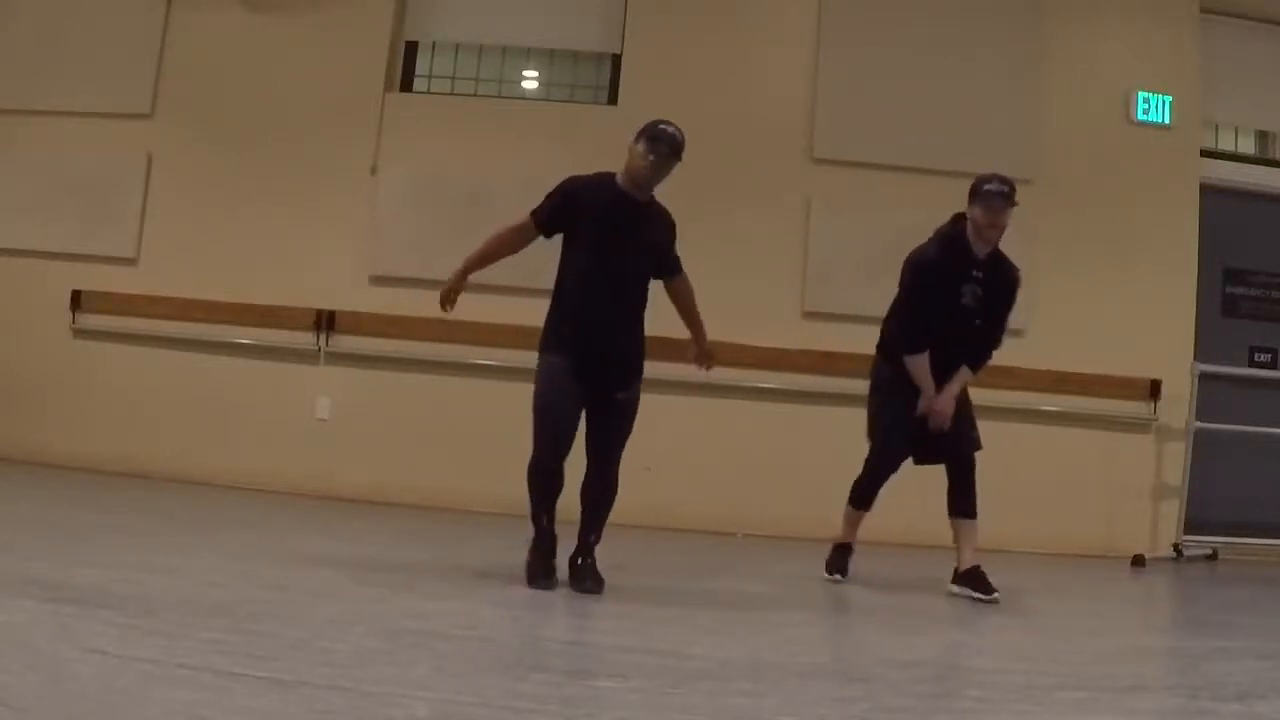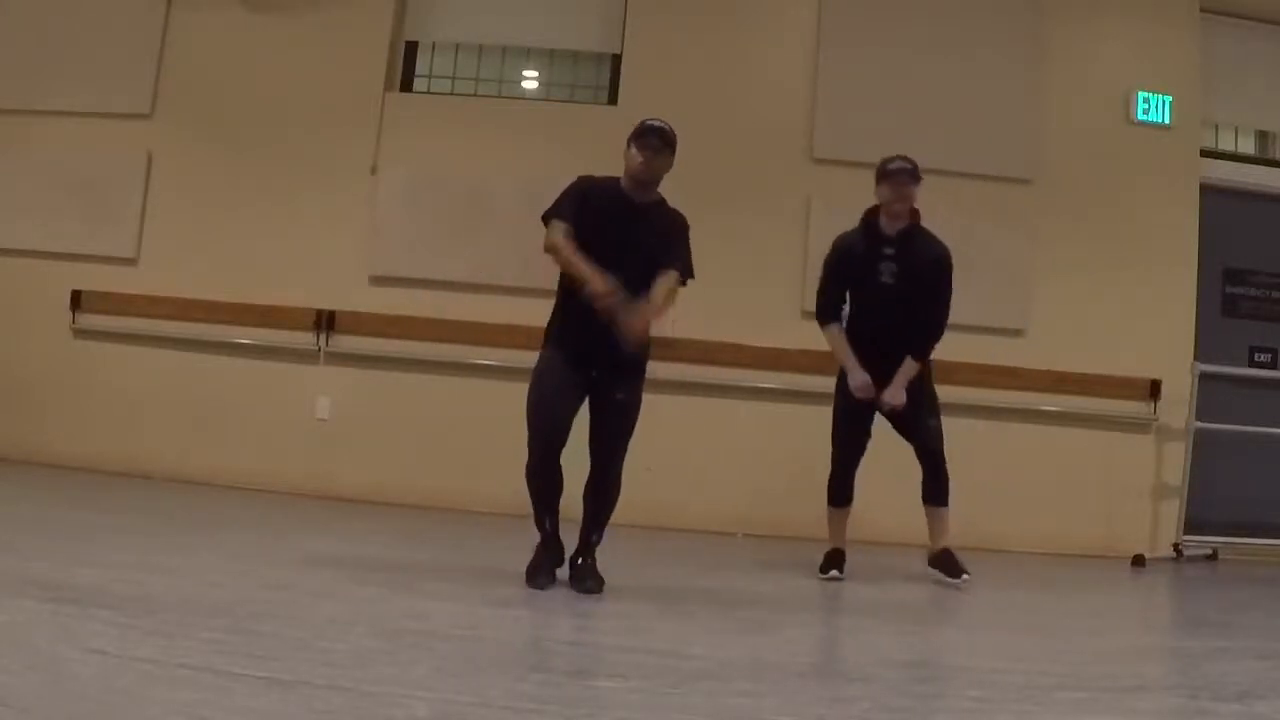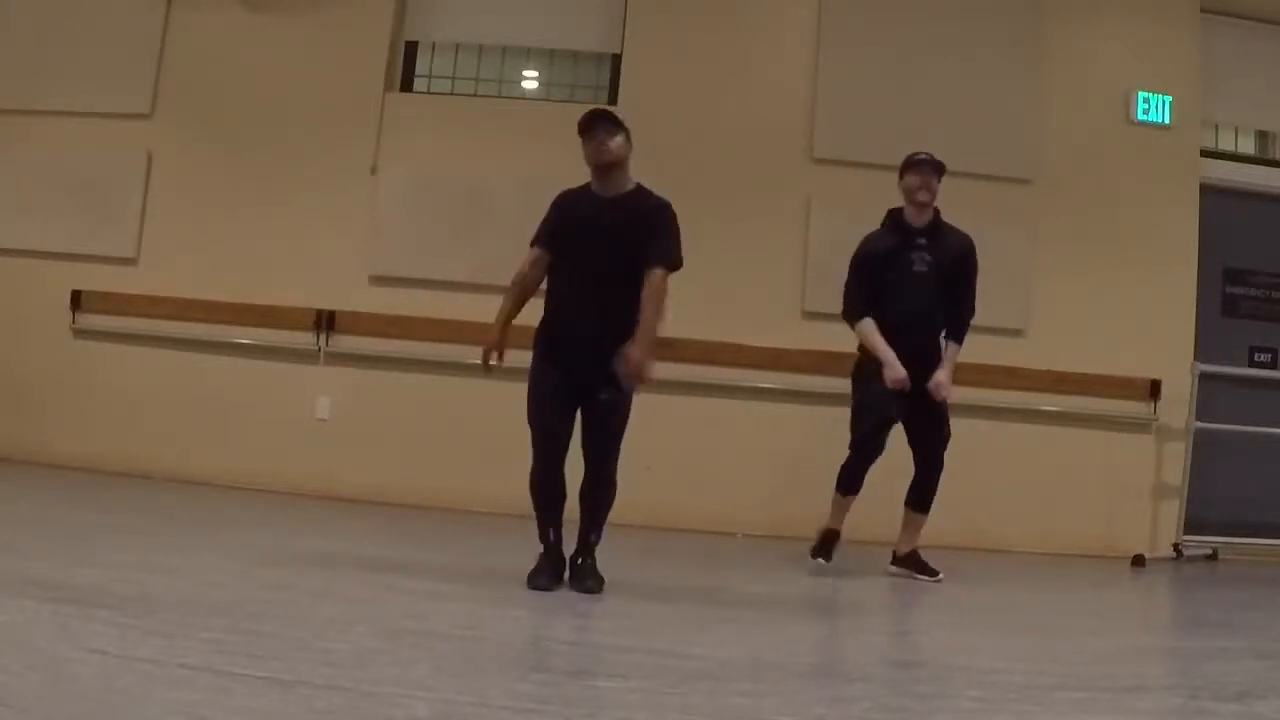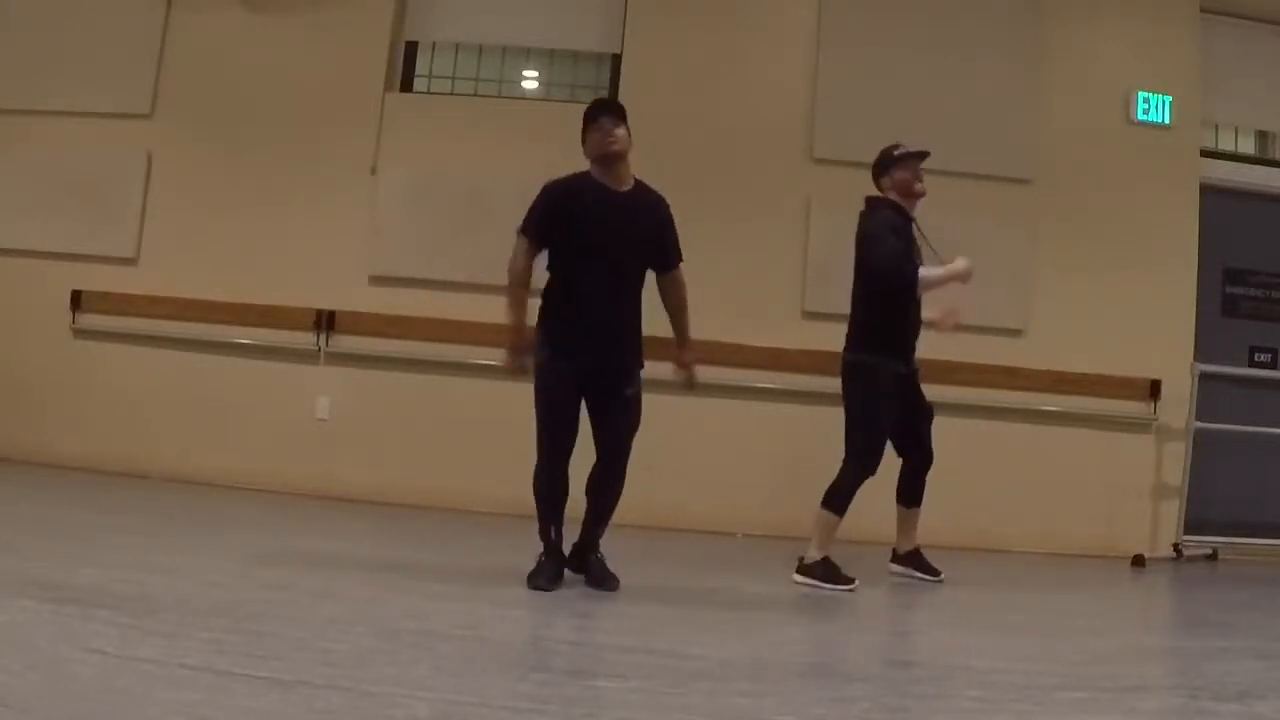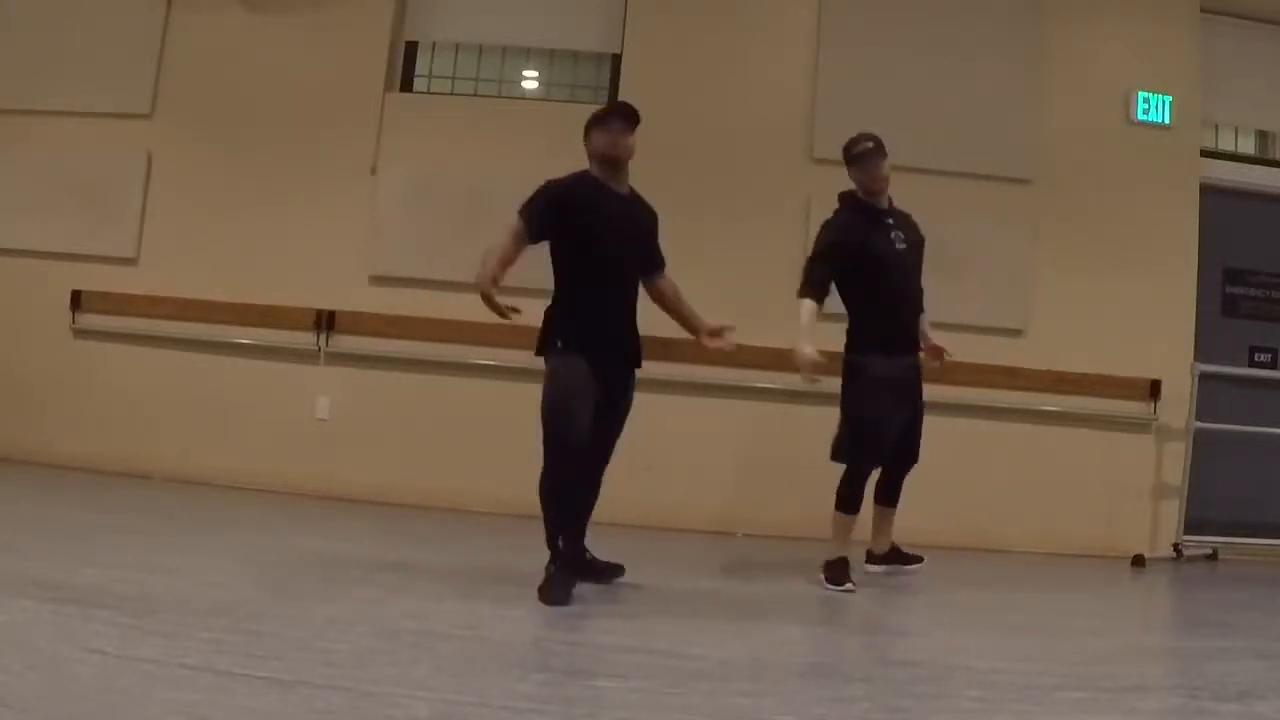
dt=0.5s
person 1, frame 1
left shoulder: (660, 222)
right shoulder: (582, 193)
left elbow: (675, 279)
right elbow: (523, 231)
left wrist: (700, 337)
right wrist: (463, 272)
left hip: (623, 360)
right hip: (565, 349)
left knee: (605, 463)
right knee: (549, 449)
left ankle: (585, 555)
right ankle: (543, 542)
person 1, frame 2
left shoulder: (671, 225)
right shoulder: (587, 192)
left elbow: (670, 281)
right elbow: (556, 239)
left wrist: (645, 315)
right wrist: (590, 278)
left hip: (624, 360)
right hip: (566, 348)
left knee: (608, 463)
right knee: (543, 443)
left ankle: (586, 556)
right ankle: (548, 542)
person 1, frame 3
left shoulder: (654, 212)
right shoulder: (566, 205)
left elbow: (656, 279)
right elbow: (535, 265)
left wrist: (642, 344)
right wrist: (502, 325)
left hip: (612, 362)
right hip: (554, 355)
left knee: (601, 463)
right knee: (547, 458)
left ankle: (585, 556)
right ankle: (550, 553)
person 1, frame 4
left shoulder: (652, 208)
right shoulder: (562, 194)
left elbow: (670, 277)
right elbow: (523, 254)
left wrist: (683, 343)
right wrist: (517, 324)
left hip: (620, 354)
right hip: (560, 347)
left knee: (615, 456)
right knee: (554, 453)
left ankle: (588, 550)
right ankle: (551, 551)
person 1, frame 5
left shoulder: (642, 213)
right shoulder: (566, 192)
left elbow: (657, 278)
right elbow: (519, 233)
left wrist: (695, 327)
right wrist: (490, 273)
left hip: (620, 349)
right hip: (571, 343)
left knee: (594, 454)
right knee: (567, 445)
left ankle: (575, 550)
right ankle: (559, 562)
person 2, frame 1
left shoulder: (1005, 276)
right shoulder: (929, 259)
left elbow: (986, 342)
right elbow: (910, 334)
left wrist: (949, 393)
right wrist: (928, 392)
left hip: (949, 377)
right hip: (896, 370)
left knee: (963, 463)
right knee: (884, 459)
left ankle: (967, 569)
right ankle: (843, 544)
person 2, frame 2
left shoulder: (933, 254)
right shoulder: (849, 246)
left elbow: (932, 327)
right elbow: (827, 312)
left wrist: (901, 383)
right wrist: (852, 369)
left hip: (910, 370)
right hip: (858, 366)
left knee: (933, 453)
right knee: (845, 456)
left ankle: (940, 551)
right ankle: (835, 550)
person 2, frame 3
left shoulder: (958, 246)
right shoulder: (878, 244)
left elbow: (963, 315)
right elbow: (854, 310)
left wrist: (947, 368)
right wrist: (887, 360)
left hip: (927, 368)
right hip: (880, 365)
left knee: (931, 459)
right knee: (866, 447)
left ankle: (905, 551)
right ankle: (831, 527)
person 2, frame 4
left shoulder: (900, 227)
right shoulder: (882, 225)
right elbow: (899, 281)
left wrist: (930, 318)
right wrist: (950, 273)
left hip: (897, 363)
right hip: (871, 362)
left knee: (919, 453)
right knee: (862, 459)
left ankle: (906, 551)
right ankle: (813, 558)
person 2, frame 5
left shoulder: (907, 224)
right shoulder: (845, 225)
right elbow: (815, 284)
left wrist: (926, 336)
right wrist: (805, 339)
left hip: (907, 359)
right hip: (871, 359)
left knee: (901, 455)
right knee: (864, 456)
left ankle: (881, 548)
right ankle: (836, 559)
